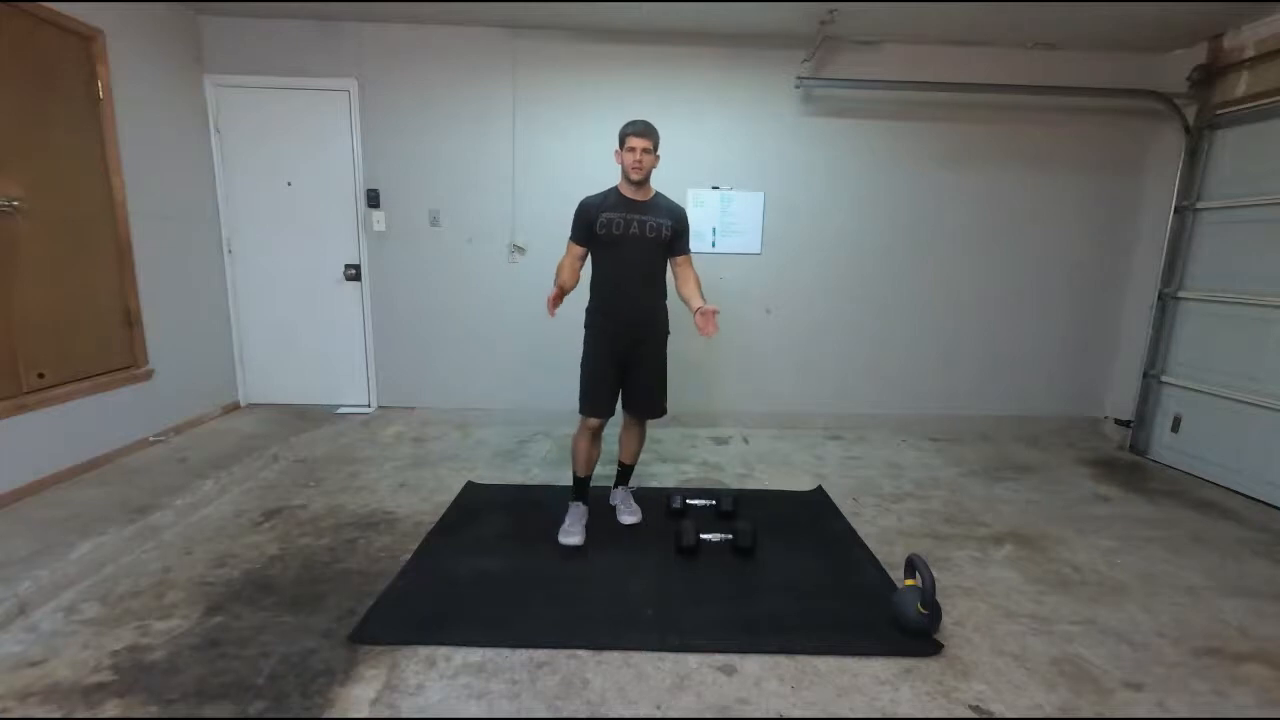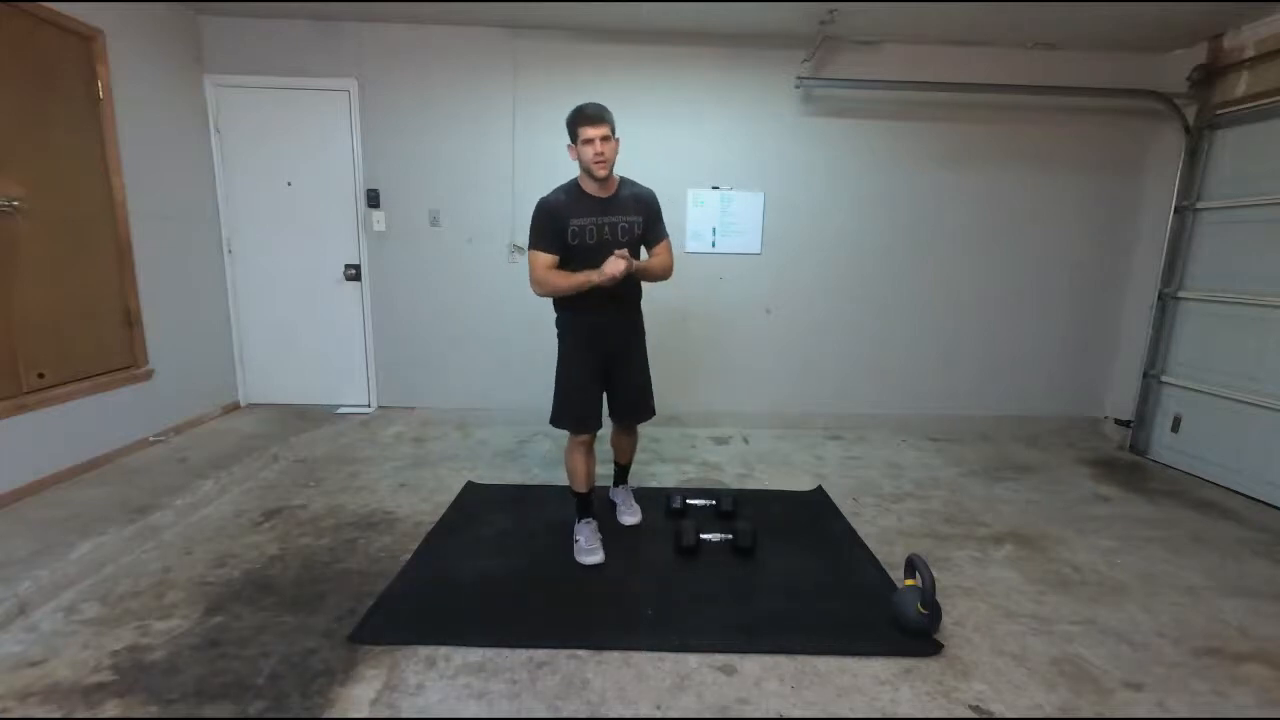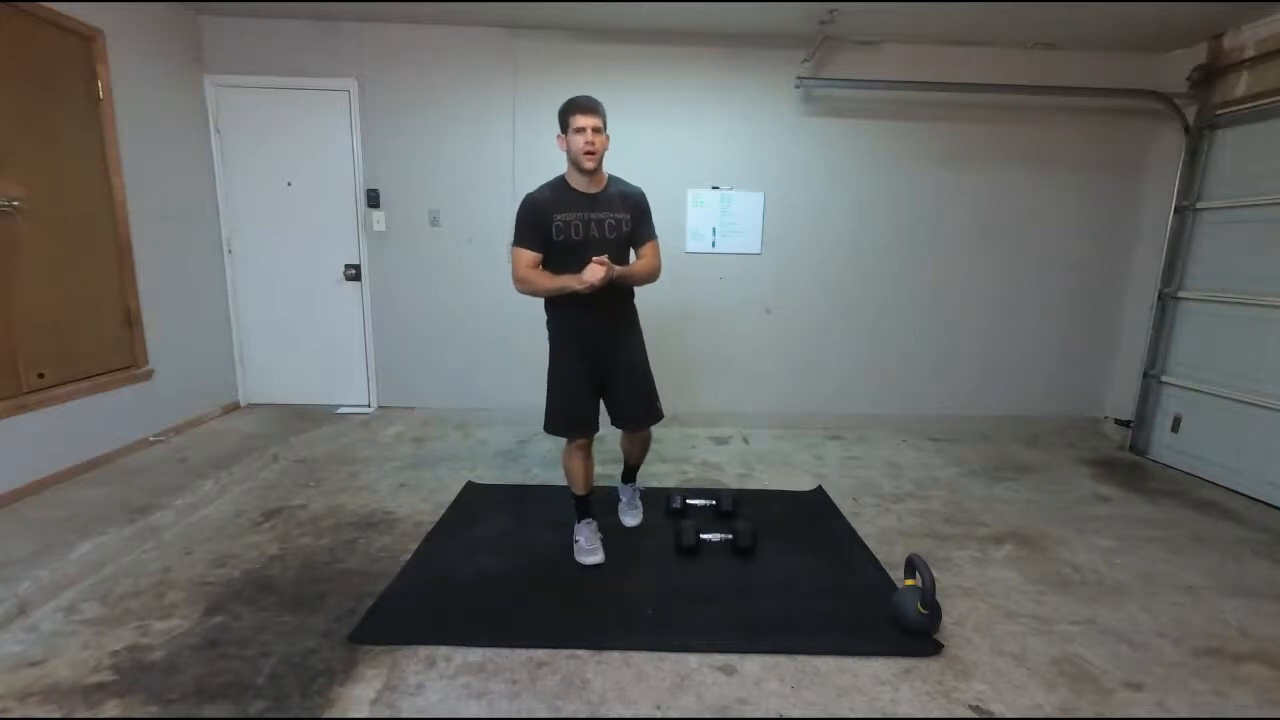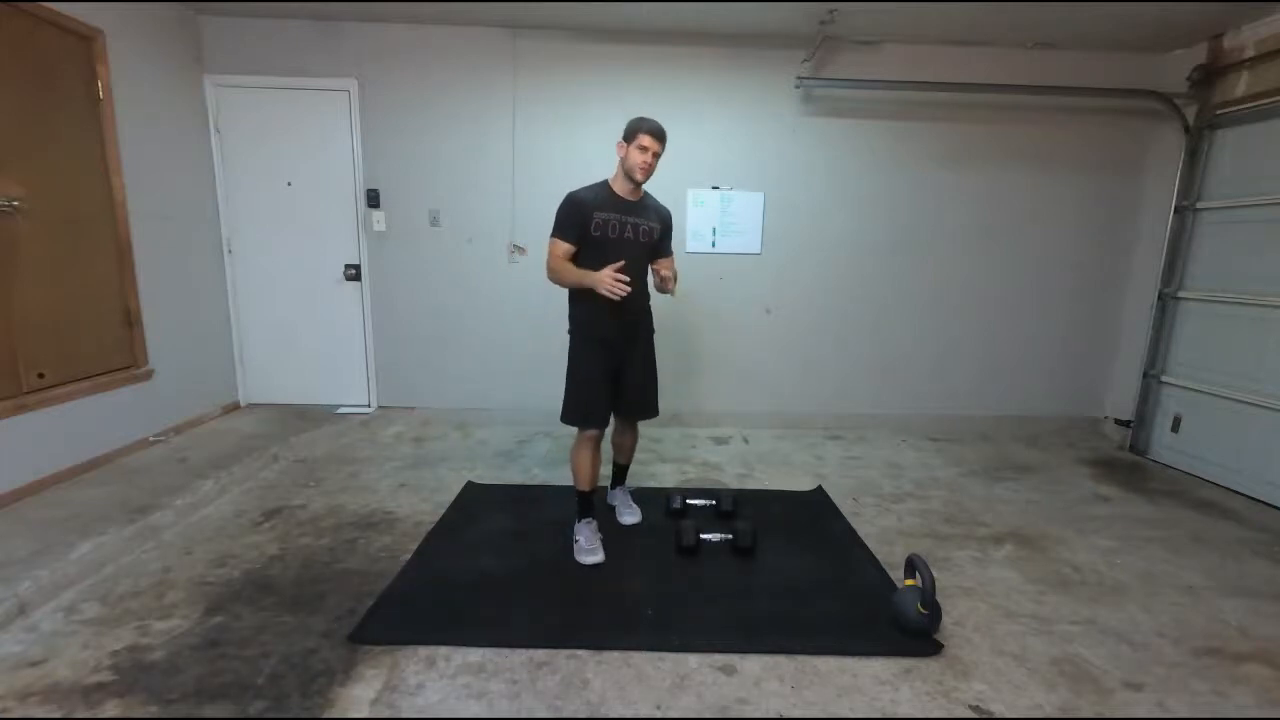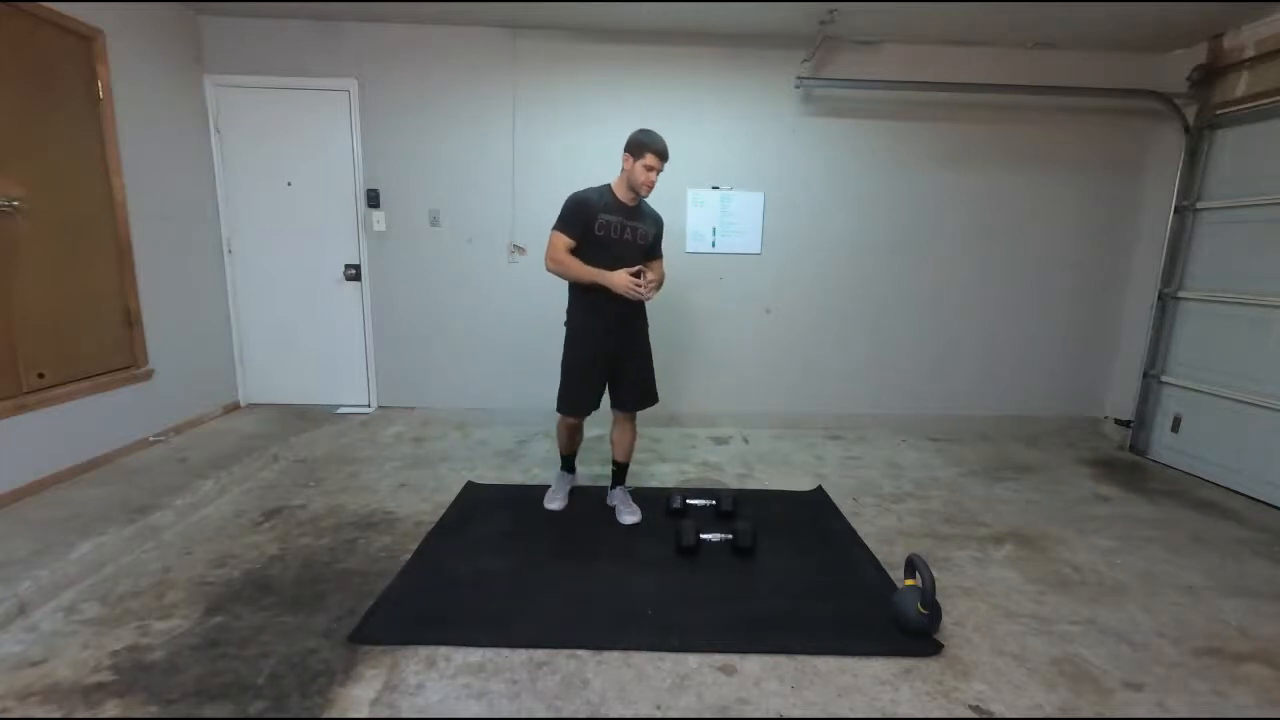
dt=1s
person 1, frame 1
left shoulder: (672, 213)
right shoulder: (592, 206)
left elbow: (683, 269)
right elbow: (571, 261)
left wrist: (697, 304)
right wrist: (561, 285)
left hip: (650, 332)
right hip: (603, 329)
left knee: (638, 415)
right knee: (592, 419)
left ankle: (621, 489)
right ankle: (578, 503)
person 1, frame 2
left shoulder: (642, 199)
right shoulder: (554, 207)
left elbow: (665, 265)
right elbow: (541, 281)
left wrist: (630, 266)
right wrist: (597, 275)
left hip: (627, 332)
right hip: (579, 337)
left knee: (628, 421)
right knee: (582, 432)
left ankle: (620, 486)
right ankle: (584, 519)
person 1, frame 3
left shoulder: (631, 198)
right shoulder: (540, 203)
left elbow: (652, 266)
right elbow: (523, 277)
left wrist: (614, 272)
right wrist: (577, 280)
left hip: (623, 334)
right hip: (571, 340)
left knee: (640, 426)
right knee: (578, 437)
left ankle: (628, 486)
right ankle: (585, 522)
person 1, frame 4
left shoulder: (659, 214)
right shoulder: (581, 202)
left elbow: (665, 266)
right elbow: (555, 266)
left wrist: (667, 278)
right wrist: (593, 278)
left hip: (637, 333)
right hip: (591, 336)
left knee: (629, 418)
right knee: (590, 429)
left ankle: (618, 488)
right ankle: (585, 519)
person 1, frame 5
left shoulder: (652, 220)
right shoulder: (584, 203)
left elbow: (656, 269)
right elbow: (554, 258)
left wrist: (653, 280)
right wrist: (609, 278)
left hip: (631, 329)
right hip: (587, 328)
left knee: (626, 410)
right knee: (573, 414)
left ankle: (617, 488)
right ankle: (566, 473)
